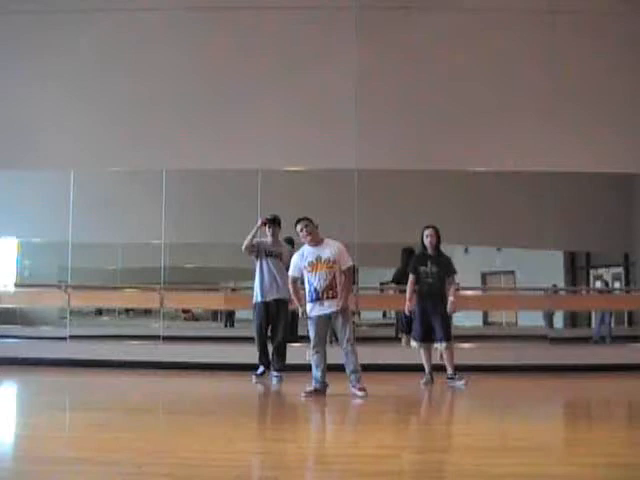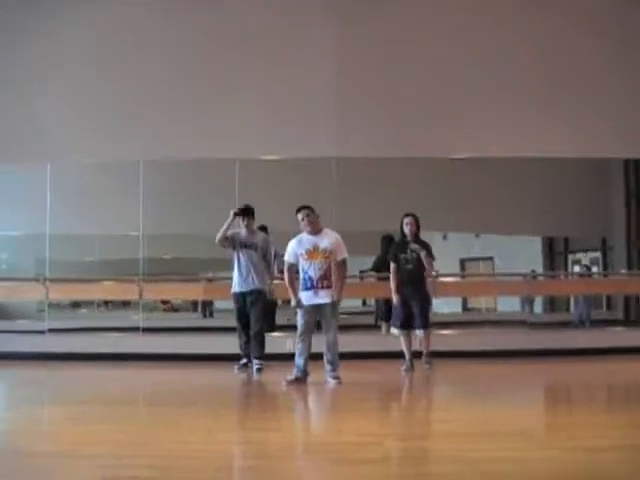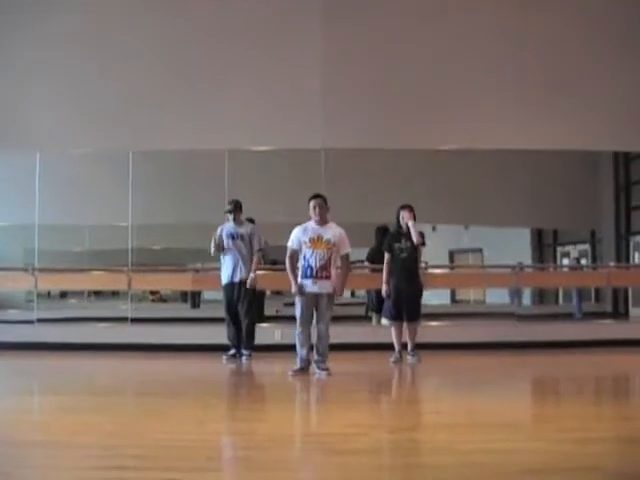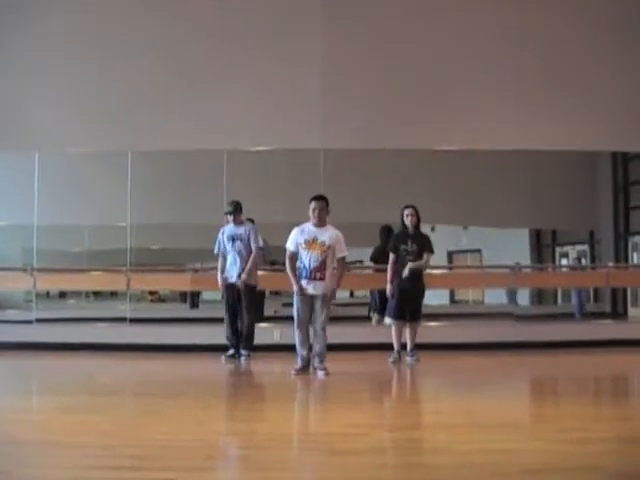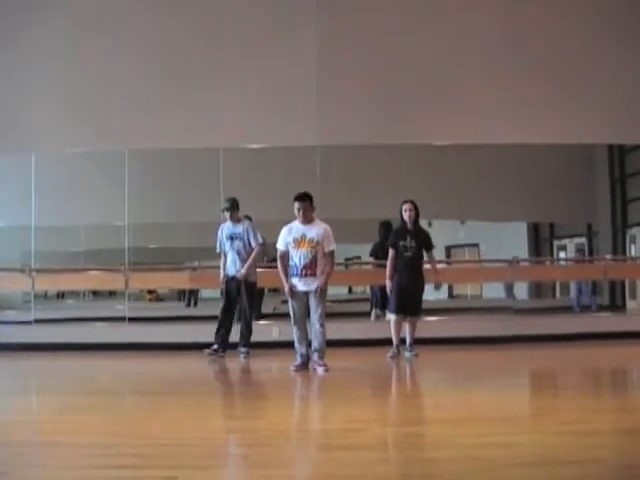
dt=0.4s
person 1, frame 1
left shoulder: (336, 247)
right shoulder: (299, 257)
left elbow: (348, 275)
right elbow: (293, 283)
left wrist: (345, 299)
right wrist: (300, 306)
left hip: (338, 305)
right hip: (315, 309)
left knee: (347, 343)
right knee: (317, 347)
left ankle: (356, 382)
right ankle: (318, 385)
person 1, frame 2
left shoulder: (334, 238)
right shoulder: (295, 243)
left elbow: (342, 266)
right elbow: (289, 270)
left wrist: (339, 291)
right wrist: (293, 296)
left hip: (329, 296)
right hip: (306, 298)
left knee: (331, 335)
right knee: (303, 335)
left ankle: (332, 371)
right ankle: (299, 373)
person 1, frame 3
left shoulder: (338, 233)
right shoulder: (300, 231)
left elbow: (345, 261)
right elbow: (290, 258)
left wrist: (342, 284)
right wrist: (293, 283)
left hip: (327, 288)
right hip: (304, 286)
left knee: (323, 326)
right knee: (302, 325)
left ankle: (321, 362)
right ankle: (302, 363)
person 1, frame 4
left shoulder: (335, 235)
right shoulder: (298, 232)
left elbow: (341, 264)
right elbow: (290, 259)
left wrist: (334, 288)
right wrist: (295, 283)
left hip: (323, 289)
right hip: (302, 288)
left knee: (320, 326)
right knee: (300, 326)
left ankle: (319, 362)
right ankle: (303, 361)
person 1, frame 5
left shoulder: (323, 229)
right shoulder: (287, 230)
left elbow: (330, 258)
right elbow: (281, 258)
left wrist: (325, 282)
right wrist: (286, 283)
left hip: (316, 285)
right hip: (295, 286)
left knee: (318, 322)
right knee: (298, 323)
left ankle: (318, 358)
right ankle: (302, 358)
person 2, frame 1
left shoulder: (286, 250)
right shoulder: (259, 245)
right elbow: (245, 248)
right wrist: (257, 227)
left hip: (280, 296)
right hip: (261, 296)
left knee: (279, 335)
right knee: (259, 332)
left ankle: (277, 370)
right ankle: (263, 364)
person 2, frame 2
left shoulder: (263, 238)
right shoulder: (234, 235)
left elbow: (268, 263)
right elbow: (218, 240)
left wrist: (270, 282)
right wrist: (230, 219)
left hip: (257, 286)
right hip: (239, 286)
left knee: (257, 324)
right knee: (242, 324)
left ankle: (257, 359)
right ankle: (246, 357)
person 2, frame 3
left shoulder: (250, 229)
right shoulder: (222, 229)
left elbow: (256, 253)
right elbow: (214, 251)
left wrist: (253, 272)
right wrist: (215, 241)
left hip: (245, 277)
right hip: (228, 277)
left knee: (246, 314)
right knee: (230, 314)
left ankle: (246, 348)
right ankle: (235, 347)
person 2, frame 4
left shoulder: (249, 229)
right shoulder: (224, 231)
left elbow: (255, 253)
right elbow: (222, 255)
left wrist: (245, 274)
right wrist: (220, 275)
left hip: (247, 279)
right hip: (229, 279)
left knee: (246, 316)
right knee: (230, 315)
left ankle: (245, 349)
right ankle: (234, 348)
person 2, frame 5
left shoulder: (247, 226)
right shoulder: (223, 229)
left elbow: (257, 248)
right elbow: (223, 252)
left wrist: (246, 268)
right wrist: (222, 271)
left hip: (246, 275)
right hip: (229, 275)
left knee: (245, 311)
right knee: (226, 310)
left ankle: (244, 345)
right ankle: (220, 344)
person 3, frame 1
left shoulder: (445, 260)
right shoulder: (417, 259)
left elbow: (452, 283)
right elbow: (411, 282)
left wrist: (452, 299)
right wrist: (408, 300)
left hip: (440, 304)
right hip: (422, 304)
left knee: (444, 340)
right knee: (423, 341)
left ankle: (451, 374)
right ankle: (428, 374)
person 3, frame 2
left shoulder: (424, 246)
right shoulder: (397, 246)
left elbow: (430, 269)
right elbow: (393, 272)
left wrist: (421, 252)
right wrist: (394, 292)
left hip: (419, 291)
right hip: (402, 291)
left knee: (423, 326)
right knee: (403, 328)
left ankle: (426, 356)
right ankle: (408, 360)
person 3, frame 3
left shoulder: (418, 234)
right shoulder: (392, 237)
left elbow: (417, 241)
right elbow: (387, 262)
left wrist: (411, 220)
right wrist: (384, 283)
left hip: (413, 282)
right hip: (395, 282)
left knee: (412, 318)
right knee: (394, 318)
left ankle: (411, 350)
right ankle: (397, 352)
person 3, frame 4
left shoulder: (424, 239)
right shoulder: (397, 237)
left elbow: (426, 260)
right elbow: (391, 261)
left wrist: (412, 265)
right wrist: (389, 282)
left hip: (416, 283)
right hip: (399, 282)
left knee: (413, 319)
right knee: (396, 318)
left ankle: (410, 351)
right ankle: (396, 351)
person 3, frame 5
left shoulder: (423, 234)
right shoulder: (397, 233)
left elbow: (430, 257)
right elbow: (391, 257)
left wrist: (436, 277)
right wrist: (388, 278)
left hip: (416, 278)
right hip: (399, 278)
left knee: (413, 314)
right knee: (396, 313)
left ankle: (409, 346)
right ankle: (395, 347)
